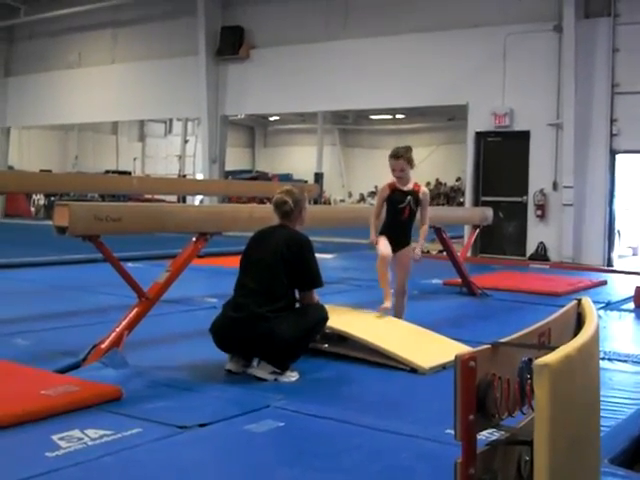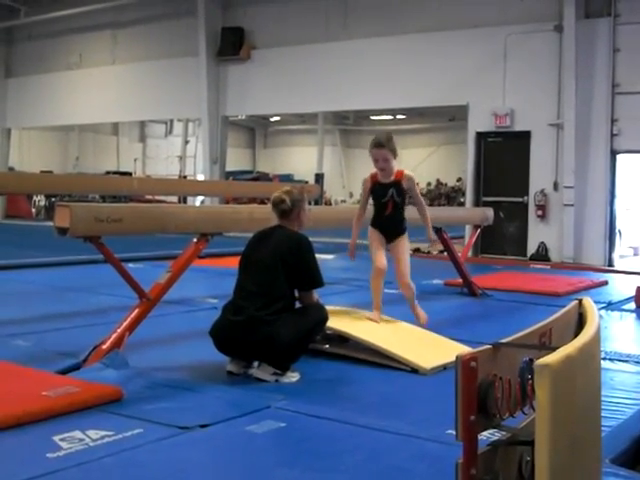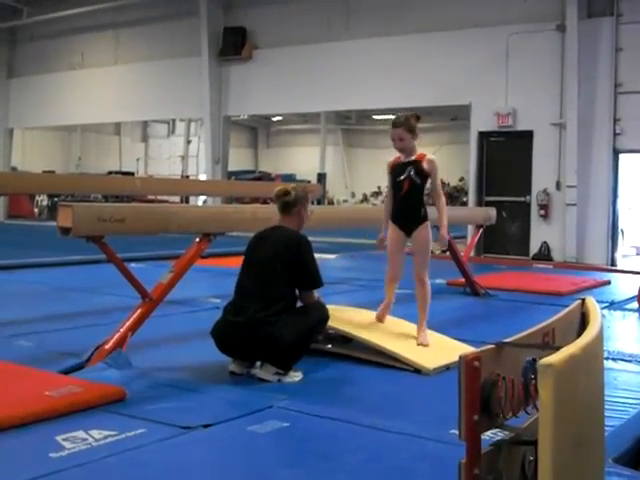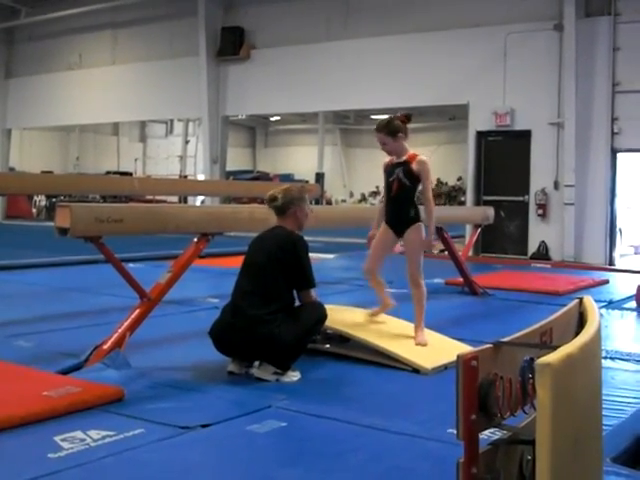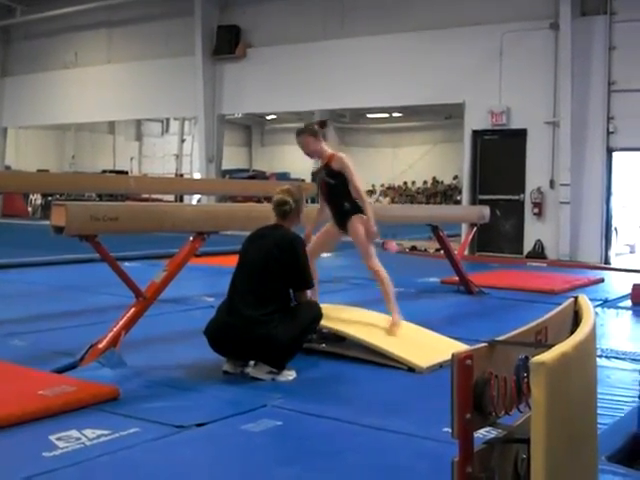
dt=0.5s
person 1, frame 1
left shoulder: (422, 192)
right shoulder: (386, 190)
left elbow: (424, 224)
right elbow: (376, 215)
left wrist: (419, 247)
right wrist: (373, 233)
left hip: (405, 242)
right hip: (385, 236)
left knee: (402, 287)
right knee: (384, 255)
right ankle: (387, 297)
person 1, frame 2
left shoulder: (406, 178)
right shoulder: (369, 181)
left elbow: (420, 205)
right elbow: (361, 211)
left wrist: (429, 231)
right wrist: (353, 239)
left hip: (399, 233)
right hip: (377, 230)
left knee: (405, 281)
right knee: (380, 267)
left ankle: (415, 307)
right ankle: (376, 309)
person 1, frame 3
left shoulder: (428, 162)
right shoulder: (392, 164)
left elbow: (438, 195)
left wrist: (443, 225)
right wrist: (383, 229)
left hip: (419, 222)
right hip: (396, 222)
left knee: (421, 276)
right knee: (393, 274)
left ankle: (421, 327)
right ankle: (388, 302)
person 1, frame 4
left shoulder: (419, 162)
right shoulder: (387, 165)
left elbow: (428, 199)
left wrist: (430, 232)
right wrist: (375, 228)
left hip: (411, 223)
right hip: (390, 223)
left knee: (415, 277)
right knee: (369, 269)
left ankle: (419, 327)
right ankle: (385, 302)
person 1, frame 5
left shoulder: (339, 159)
right shoulder: (317, 171)
left elbow: (357, 190)
right elbow: (323, 202)
left wrist: (369, 220)
right wrist: (310, 228)
left hip: (354, 215)
right hip: (337, 220)
left knee: (372, 264)
right knee: (308, 254)
left ankle: (394, 311)
person 2, frame 1
left shoulder: (258, 236)
right shoulder: (299, 241)
right elbow: (307, 299)
left wrist: (291, 298)
right wrist: (313, 301)
right hip: (262, 333)
right knee: (318, 313)
left ankle: (241, 357)
right ankle: (272, 365)
person 2, frame 2
left shoulder: (258, 237)
right shoulder: (299, 242)
right elbow: (307, 298)
left wrist: (291, 296)
right wrist: (313, 300)
right hip: (262, 336)
right knee: (318, 313)
left ankle: (241, 359)
right ankle: (273, 366)
person 2, frame 3
left shoulder: (258, 237)
right shoulder: (298, 241)
right elbow: (308, 299)
left wrist: (290, 296)
right wrist: (316, 300)
right hip: (262, 336)
right knee: (319, 312)
left ankle: (243, 360)
right ankle: (275, 366)
person 2, frame 4
left shoulder: (261, 238)
right shoulder: (294, 241)
right elbow: (306, 298)
right wrist: (314, 301)
right hip: (260, 336)
right knee: (317, 311)
left ankle: (242, 360)
right ankle: (273, 366)
person 2, frame 5
left shoulder: (255, 236)
right shoulder: (292, 241)
right elbow: (301, 298)
left wrist: (286, 299)
right wrist: (300, 299)
right hip: (257, 336)
right knee: (312, 311)
left ankle: (237, 359)
right ankle: (269, 365)
